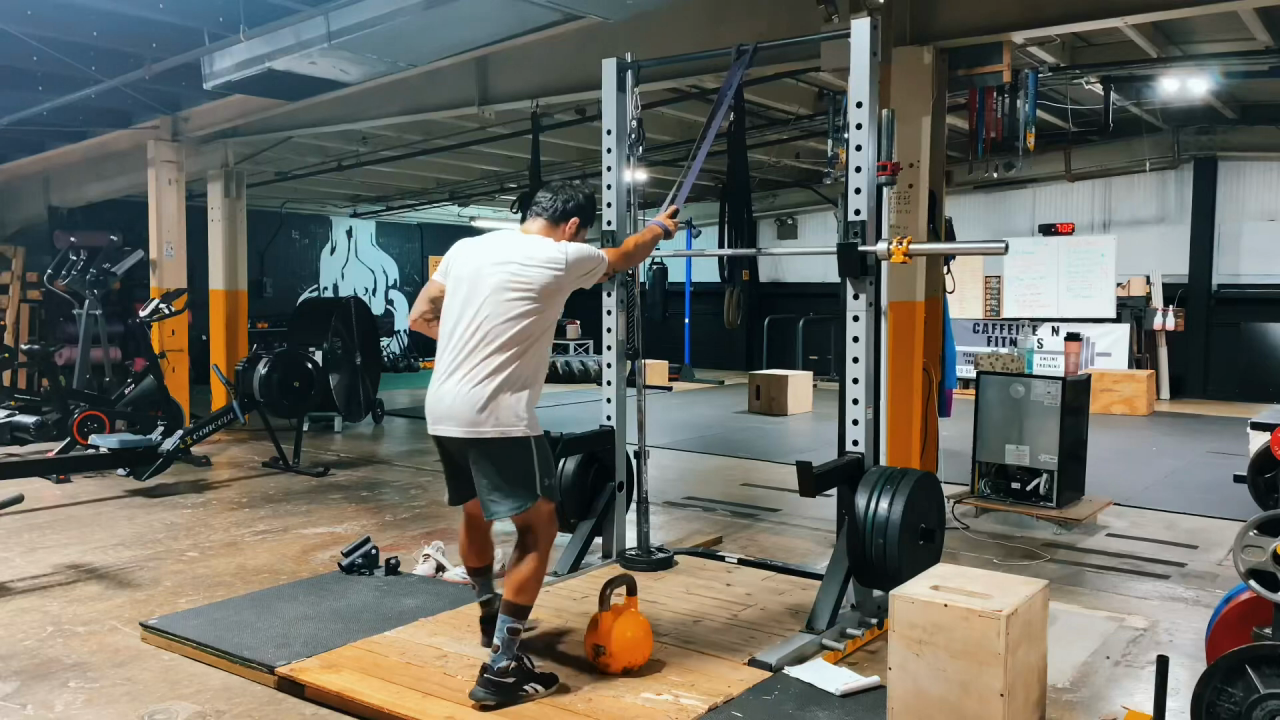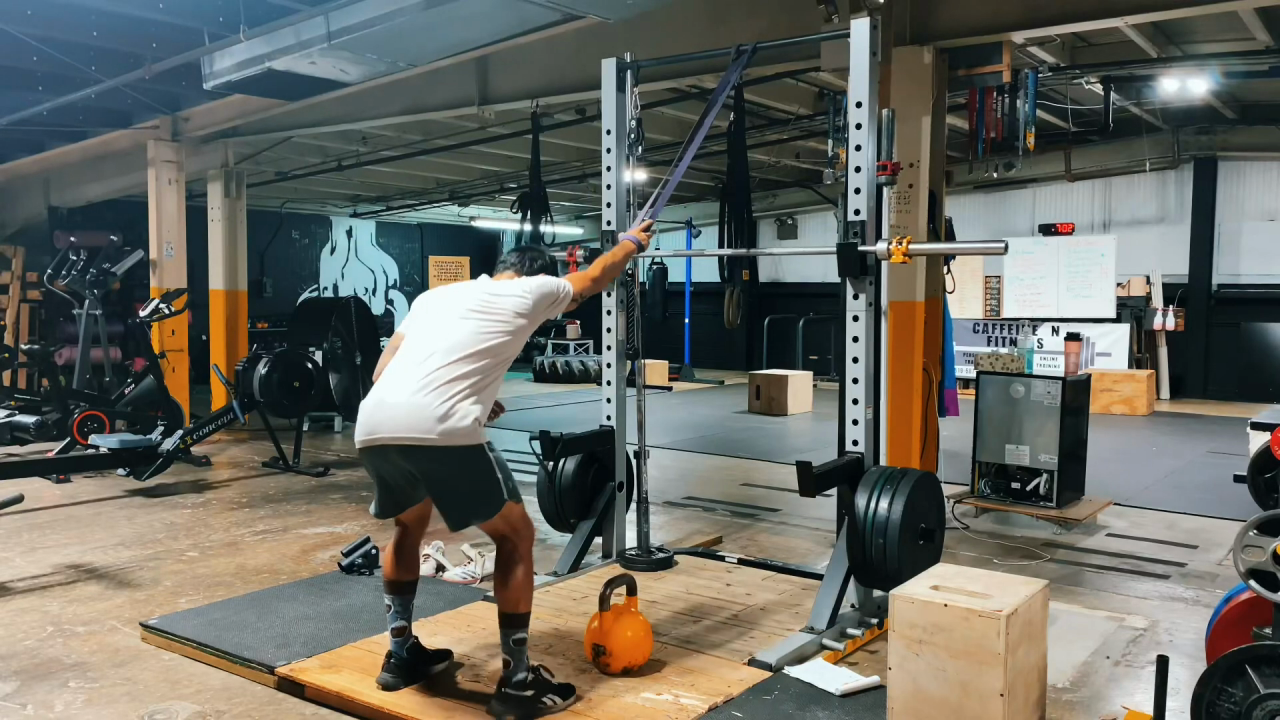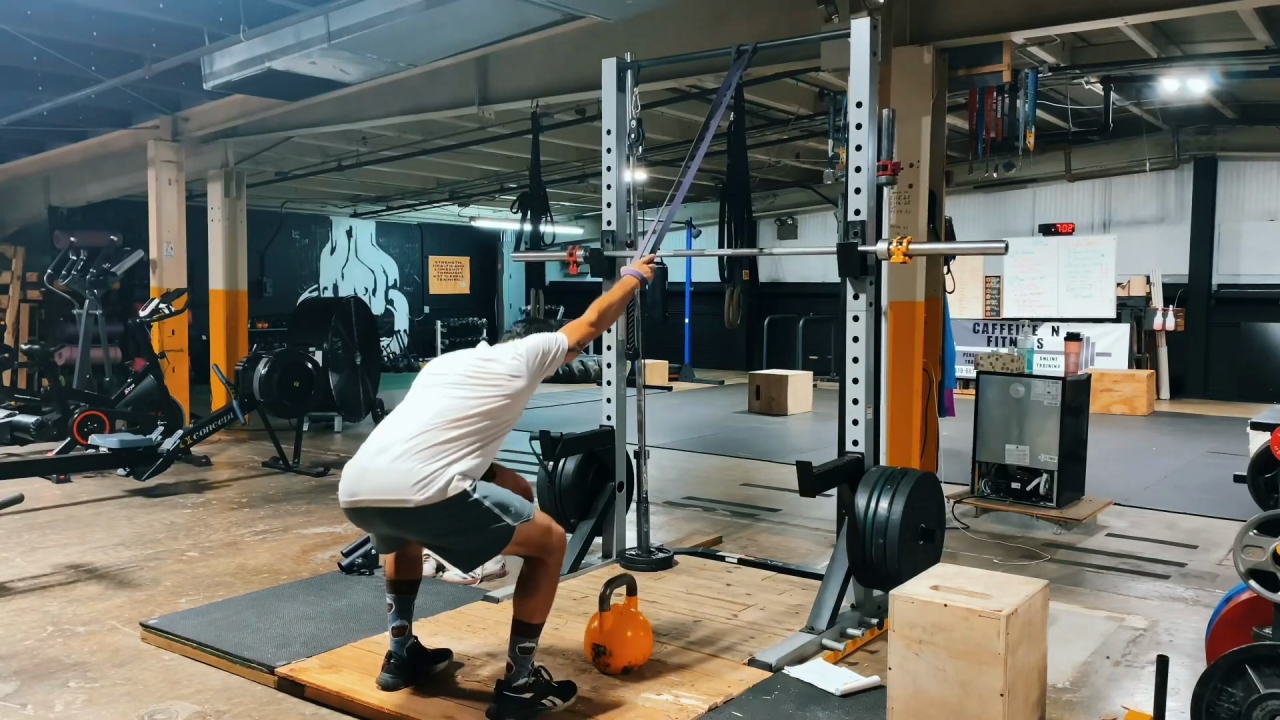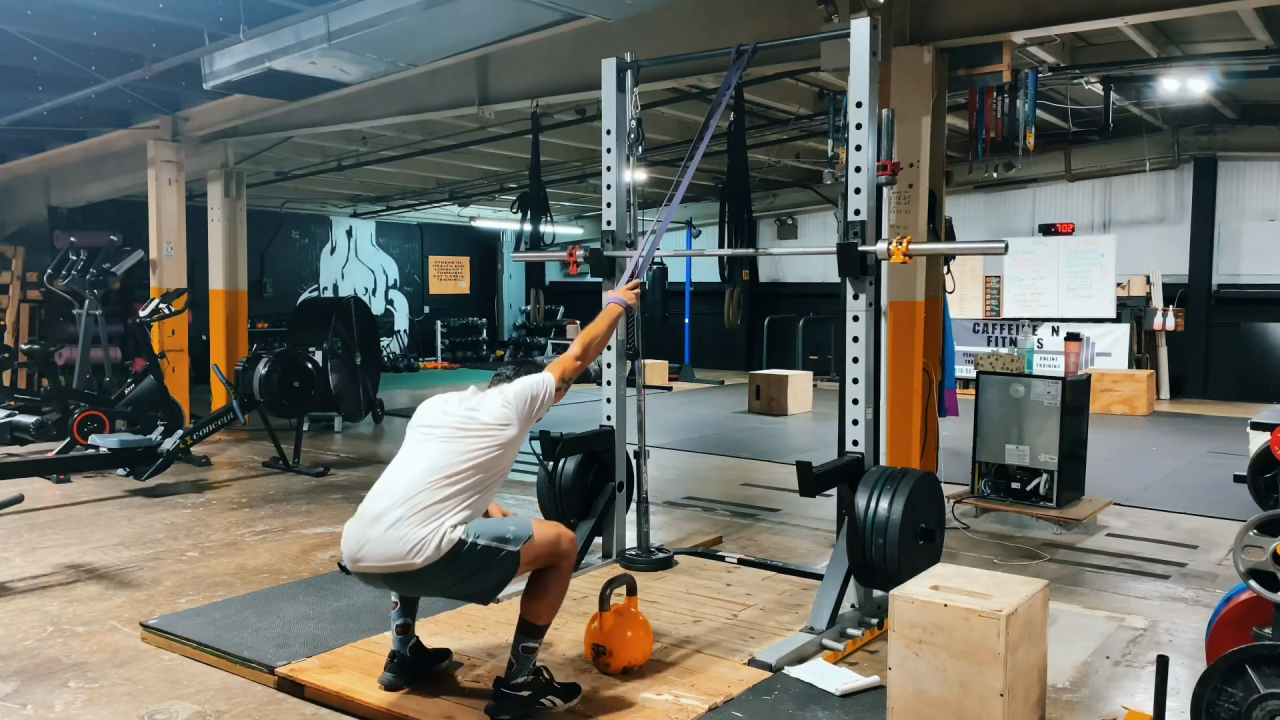
dt=0.5s
person 1, frame 1
left shoulder: (464, 248)
right shoulder: (560, 259)
left elbow: (419, 317)
right elbow: (624, 255)
right wrist: (660, 227)
left hip: (442, 407)
right hip: (495, 416)
left knee: (477, 512)
right knee: (538, 527)
left ankle: (494, 617)
right ankle: (501, 669)
person 1, frame 2
left shoulder: (435, 295)
right shoulder: (529, 292)
right elbow: (593, 278)
right wrist: (632, 242)
left hip: (372, 425)
right hip: (438, 429)
left knee: (410, 523)
right knee: (516, 535)
left ankle: (401, 653)
person 1, frame 3
left shoulder: (446, 362)
right shoulder: (523, 356)
right elbow: (591, 322)
left wrist: (497, 474)
right wrist: (633, 277)
left hip: (355, 492)
right hip: (415, 493)
left knee: (405, 534)
right knee: (549, 541)
left ankle: (402, 655)
person 1, frame 4
left shoulder: (438, 402)
right shoulder: (514, 401)
right elbow: (578, 355)
left wrist: (483, 506)
right wrist: (618, 304)
left hip: (357, 553)
right hip: (412, 558)
right knee: (561, 545)
left ankle: (404, 654)
